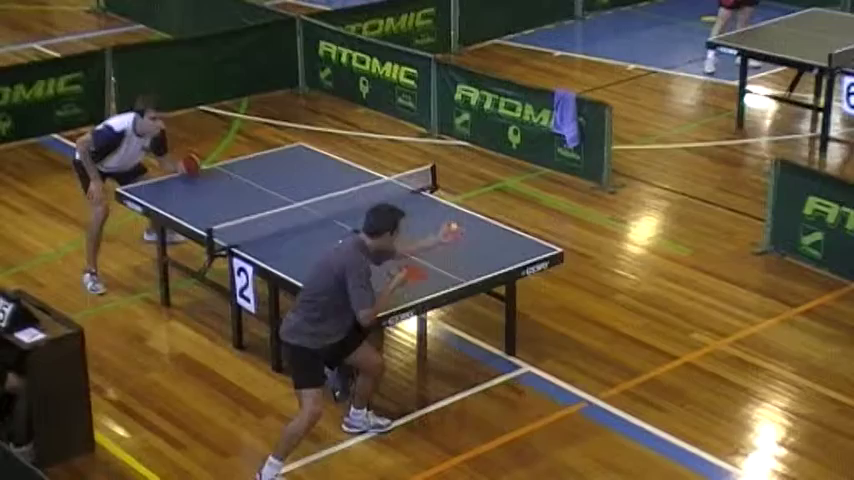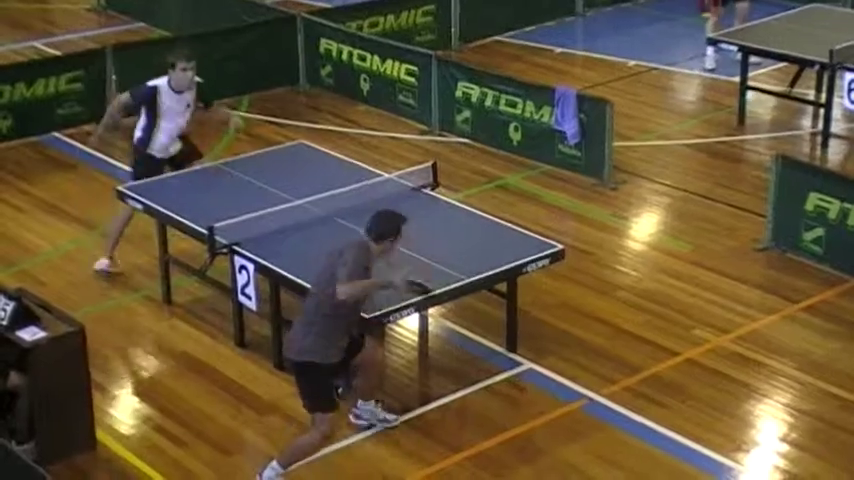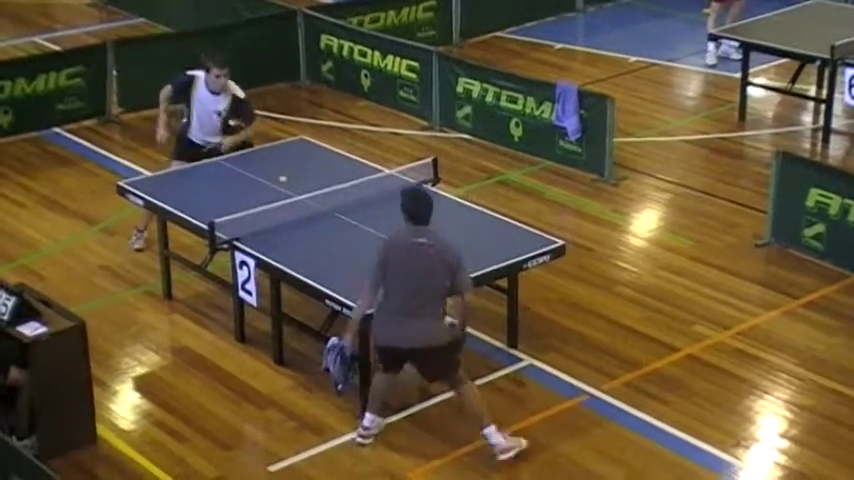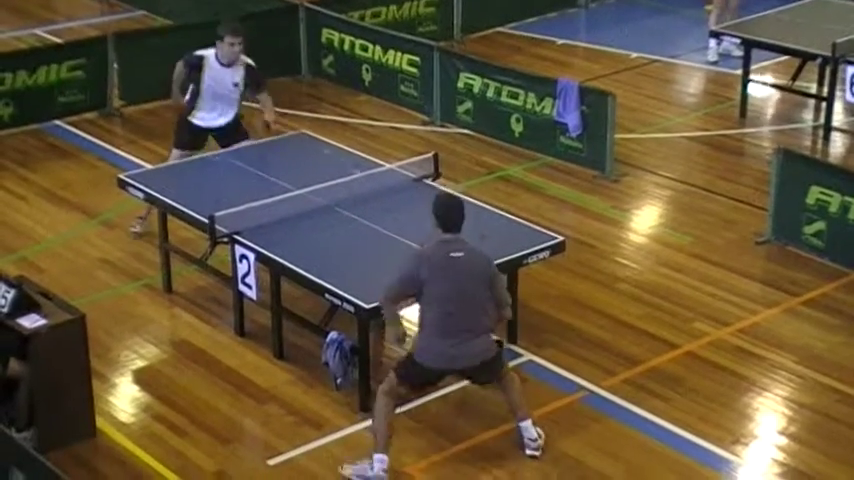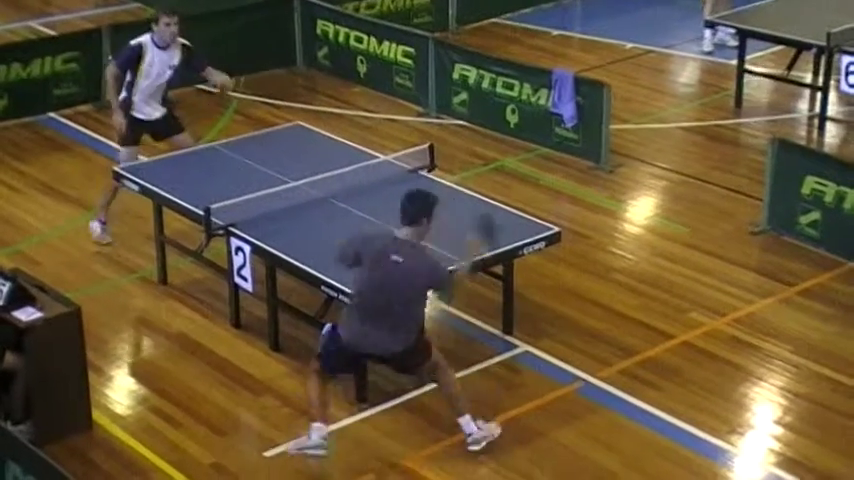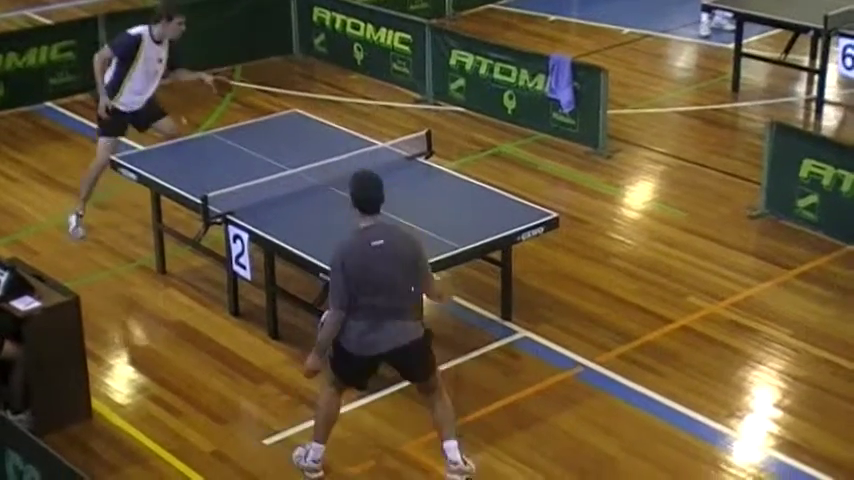
dt=0.5s
person 1, frame 1
left shoulder: (362, 242)
right shoulder: (355, 261)
left elbow: (396, 251)
right elbow: (367, 317)
left wrist: (436, 240)
right wrist: (394, 284)
left hip: (334, 328)
right hip: (305, 336)
left knee: (374, 365)
right knee: (312, 411)
left ankle: (357, 416)
person 1, frame 2
left shoulder: (363, 250)
right shoulder: (355, 253)
right elbow: (344, 294)
left wrist: (390, 280)
right wrist: (384, 281)
left hip: (335, 338)
right hip: (311, 352)
left knee: (375, 358)
right knee: (323, 429)
left ankle: (364, 409)
person 1, frame 3
left shoulder: (390, 244)
right shoulder: (448, 250)
left elbow: (371, 291)
right elbow: (462, 298)
left wrist: (351, 327)
right wrist: (459, 327)
left hip: (390, 335)
right hip: (433, 336)
left knee: (385, 370)
right knee: (461, 383)
left ankle: (368, 424)
right ankle: (498, 440)
person 1, frame 4
left shoulder: (423, 258)
right shoulder: (483, 261)
left elbow: (389, 299)
right elbow: (505, 313)
left wrist: (393, 327)
left hip: (432, 352)
right hip: (477, 350)
left knee: (386, 393)
right knee: (506, 377)
right ankle: (530, 436)
person 1, frame 5
left shoulder: (370, 241)
right shoulder: (428, 265)
left elbow: (343, 259)
right elbow: (450, 286)
left hip: (354, 334)
right hip: (401, 341)
left knee: (317, 375)
right knee: (441, 370)
left ankle: (316, 435)
right ankle: (473, 431)
person 1, frame 6
left shoulder: (345, 253)
right shoulder: (406, 240)
left elbow: (337, 313)
right elbow: (431, 290)
left wrist: (316, 353)
right wrist: (445, 296)
left hip: (359, 340)
right hip: (406, 335)
left knee: (331, 385)
right knee: (435, 391)
person 2, frame 1
left shoulder: (157, 132)
right shoulder: (116, 130)
left elbow: (165, 161)
right elbow: (81, 144)
left wrist: (179, 169)
right wrist: (95, 180)
left hip: (123, 163)
right hip: (91, 163)
right knee: (101, 211)
left ankle: (153, 232)
right ankle: (90, 271)
person 2, frame 2
left shoulder: (196, 87)
right shoulder: (154, 89)
left elbow: (210, 107)
right elbow: (120, 101)
left wrist: (230, 116)
right wrist: (102, 130)
left hip: (176, 145)
right hip: (148, 150)
right ankle: (107, 257)
person 2, frame 3
left shoulder: (236, 97)
right shoulder: (191, 79)
left elbow: (252, 125)
right elbow: (166, 92)
left wrist: (234, 139)
right wrist: (162, 125)
left hip: (227, 138)
right hip: (193, 136)
right ankle: (141, 229)
person 2, frame 4
left shoulder: (247, 67)
right shoulder: (201, 58)
left elbow: (263, 96)
right elbow: (181, 67)
left wrist: (269, 113)
right wrist: (177, 93)
left hip: (227, 121)
right hip: (194, 119)
right ankle: (144, 215)
person 2, frame 5
left shoulder: (183, 48)
right shoulder: (137, 48)
left elbow: (206, 71)
right elbow: (110, 73)
left wrist: (223, 78)
right wrist: (116, 111)
left hip: (160, 110)
right hip: (132, 113)
right ankle: (100, 218)
person 2, frame 6
left shoulder: (166, 44)
right shoulder: (134, 38)
left elbow: (174, 72)
right elbow: (100, 58)
left wrist: (201, 76)
right wrist: (103, 95)
left hip: (141, 103)
right hip: (113, 105)
left knee: (174, 133)
right knee: (104, 159)
right ankle: (77, 212)
